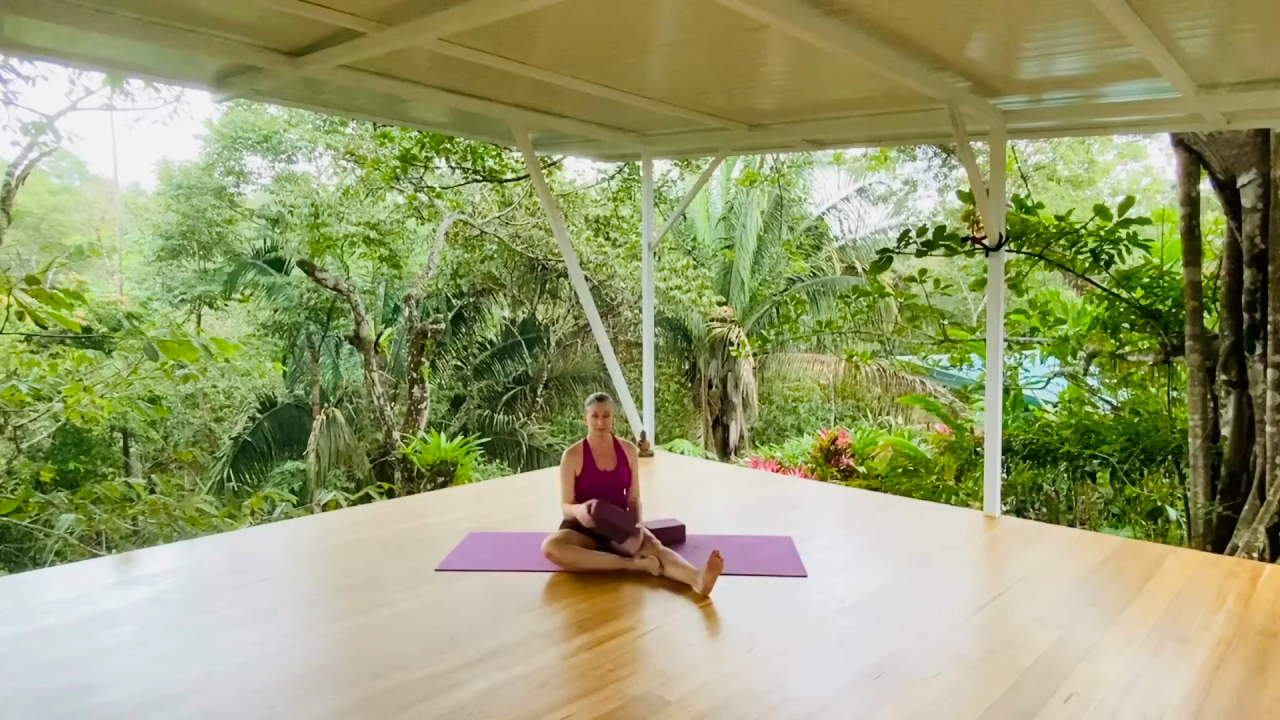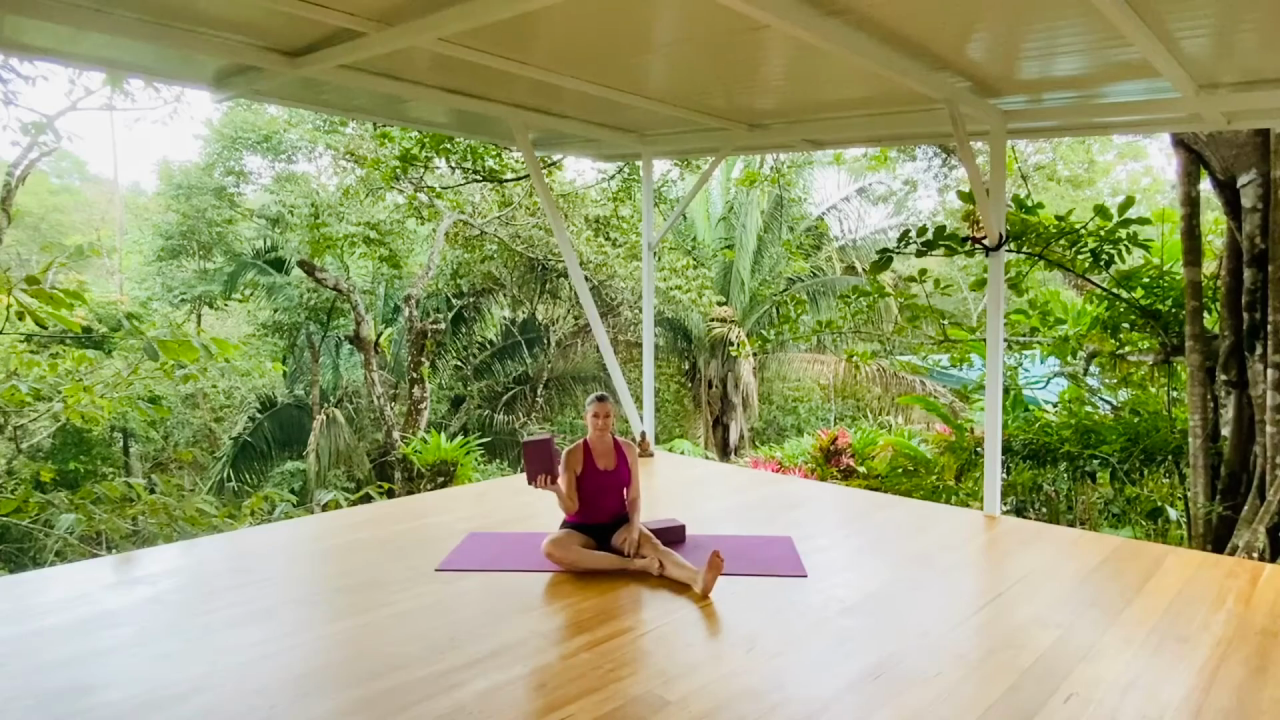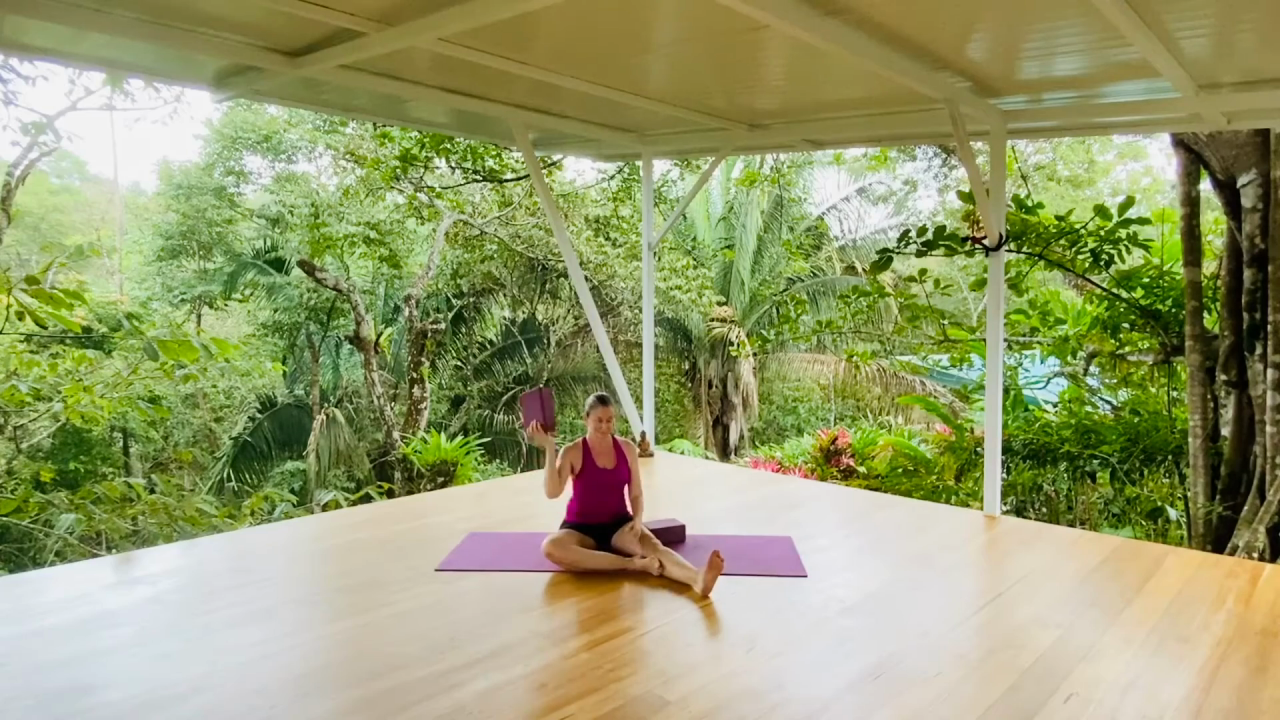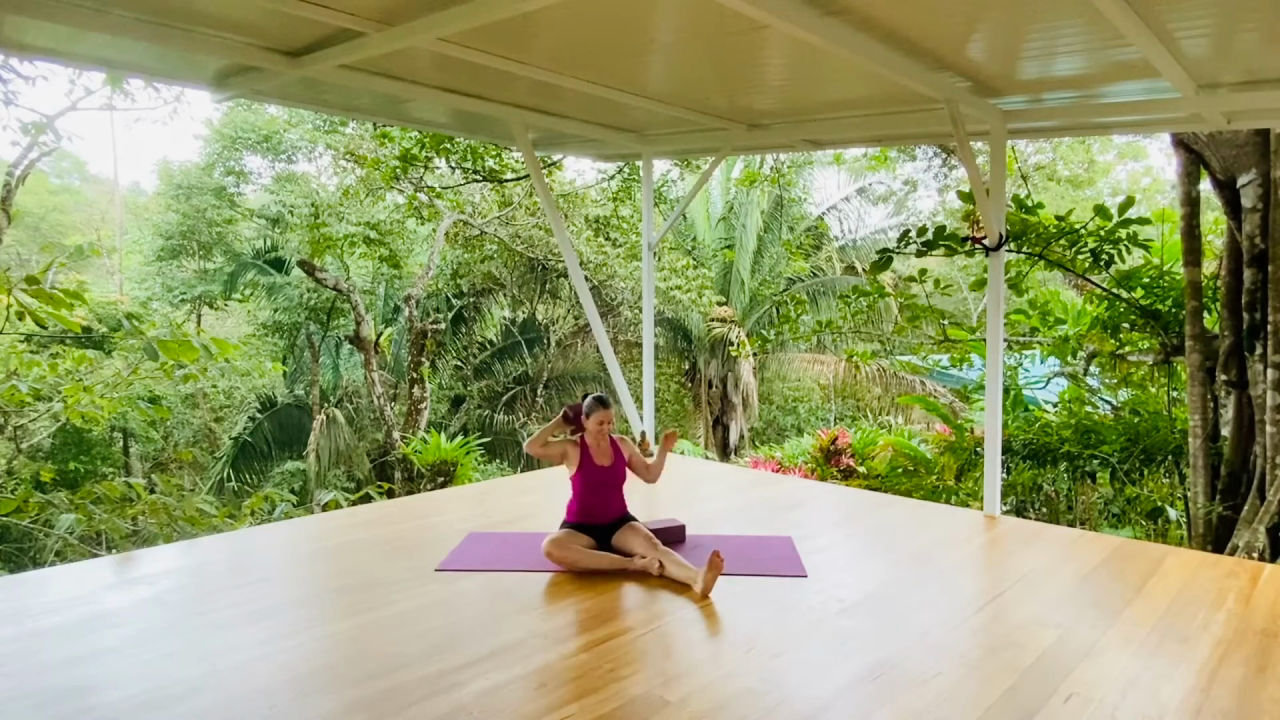
dt=0.5s
person 1, frame 1
left shoulder: (628, 450)
right shoulder: (573, 455)
left elbow: (633, 497)
right elbow: (565, 507)
right wrist: (578, 510)
right hip: (582, 529)
left knee: (651, 545)
right knee: (551, 547)
left ankle: (696, 580)
right ankle: (633, 564)
person 1, frame 2
left shoulder: (627, 449)
right shoulder: (573, 455)
left elbow: (634, 497)
right elbow: (570, 509)
left wrist: (634, 527)
right wrist: (557, 490)
left hip: (618, 523)
right hip: (581, 528)
left knee: (651, 545)
right knee: (551, 547)
left ankle: (697, 578)
right ankle: (634, 564)
person 1, frame 3
left shoulder: (627, 448)
right shoulder: (572, 452)
left elbow: (636, 494)
right elbow: (552, 492)
left wrist: (637, 519)
right wrist: (549, 450)
left hip: (618, 523)
right hip: (581, 527)
left knee: (651, 545)
right knee: (551, 547)
left ankle: (696, 579)
right ankle: (633, 564)
person 1, frame 4
left shoulder: (622, 444)
right shoulder: (571, 448)
left elbow: (650, 475)
right elbow: (531, 447)
left wrist: (663, 451)
right wrist: (558, 423)
left hip: (619, 523)
right hip: (581, 527)
left knee: (652, 545)
right knee: (551, 547)
left ankle: (696, 578)
right ankle: (632, 563)
